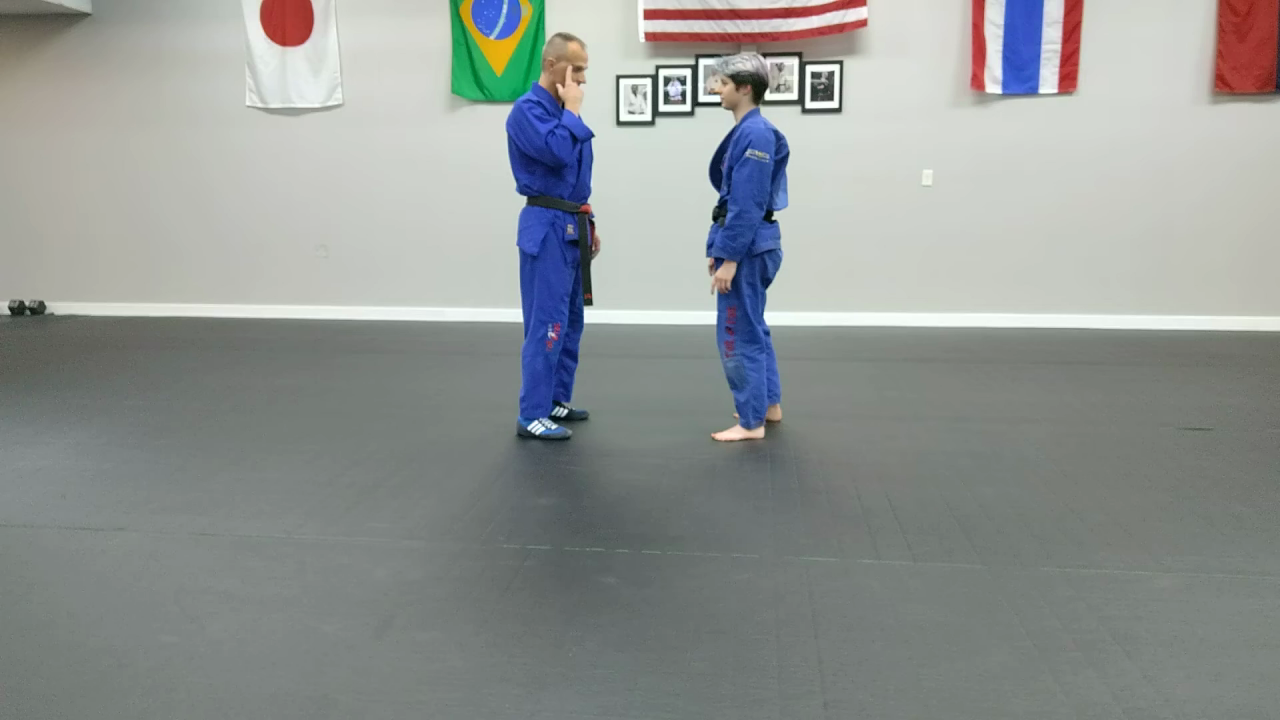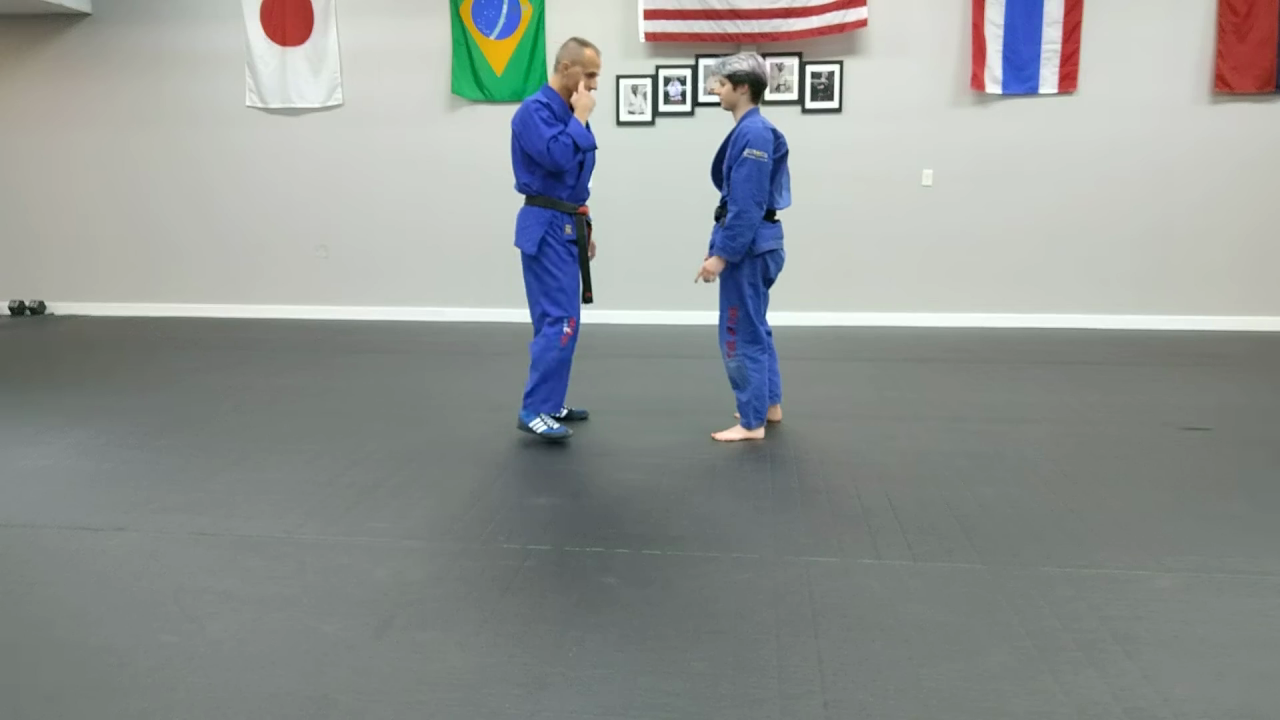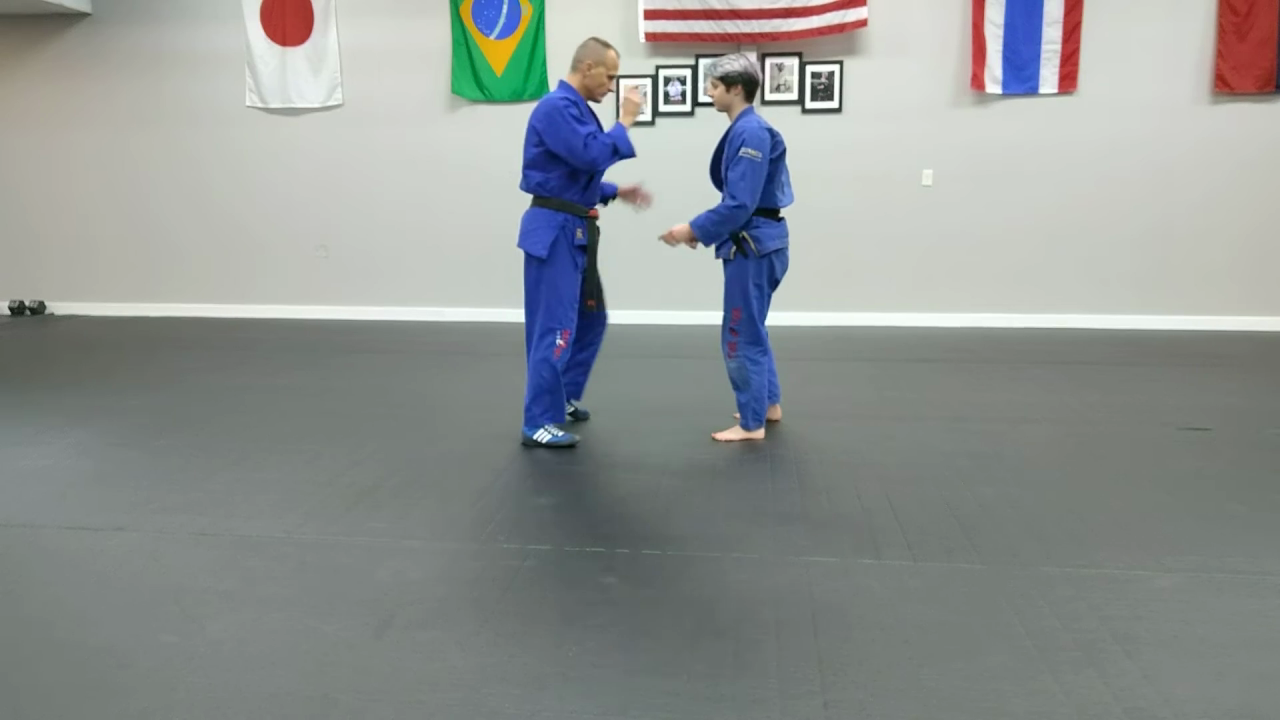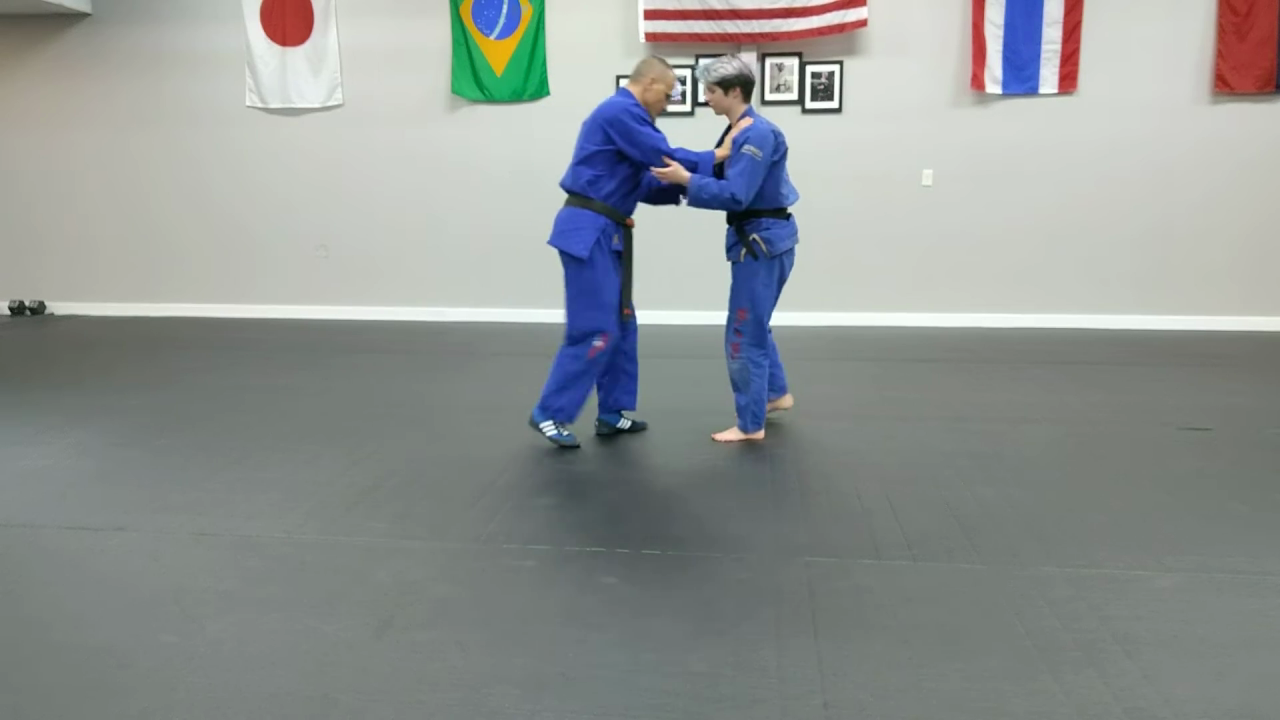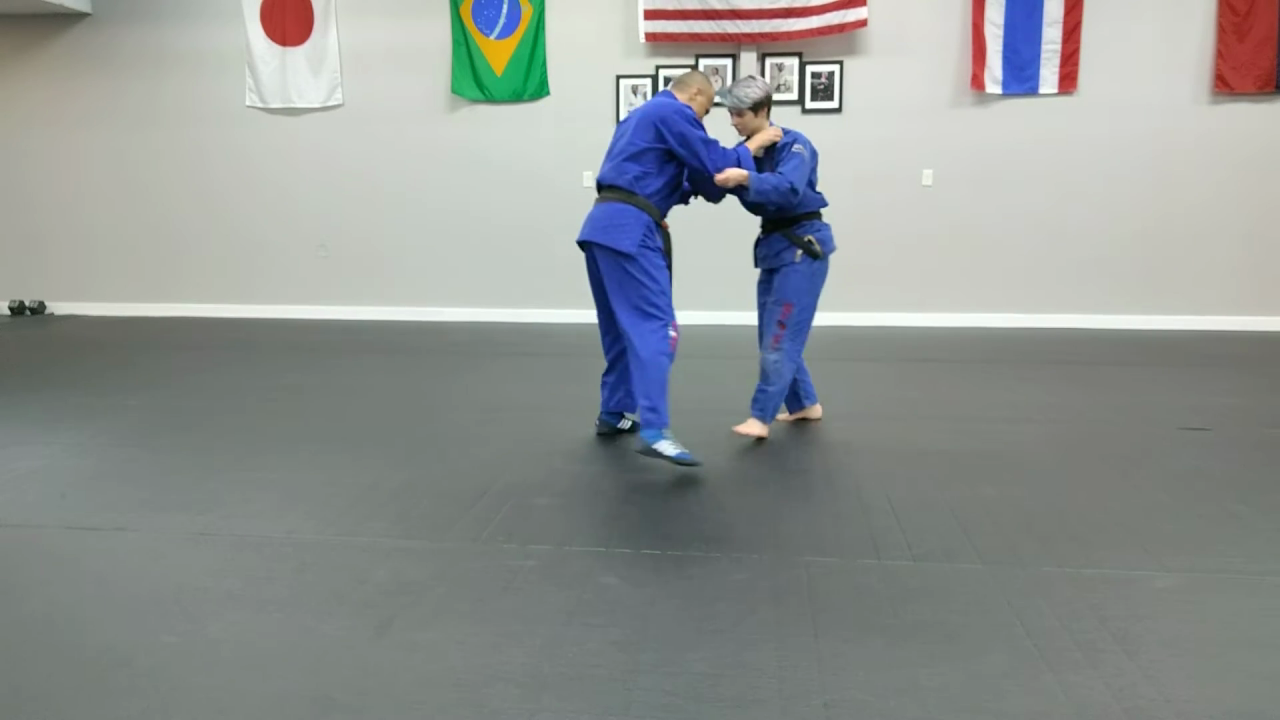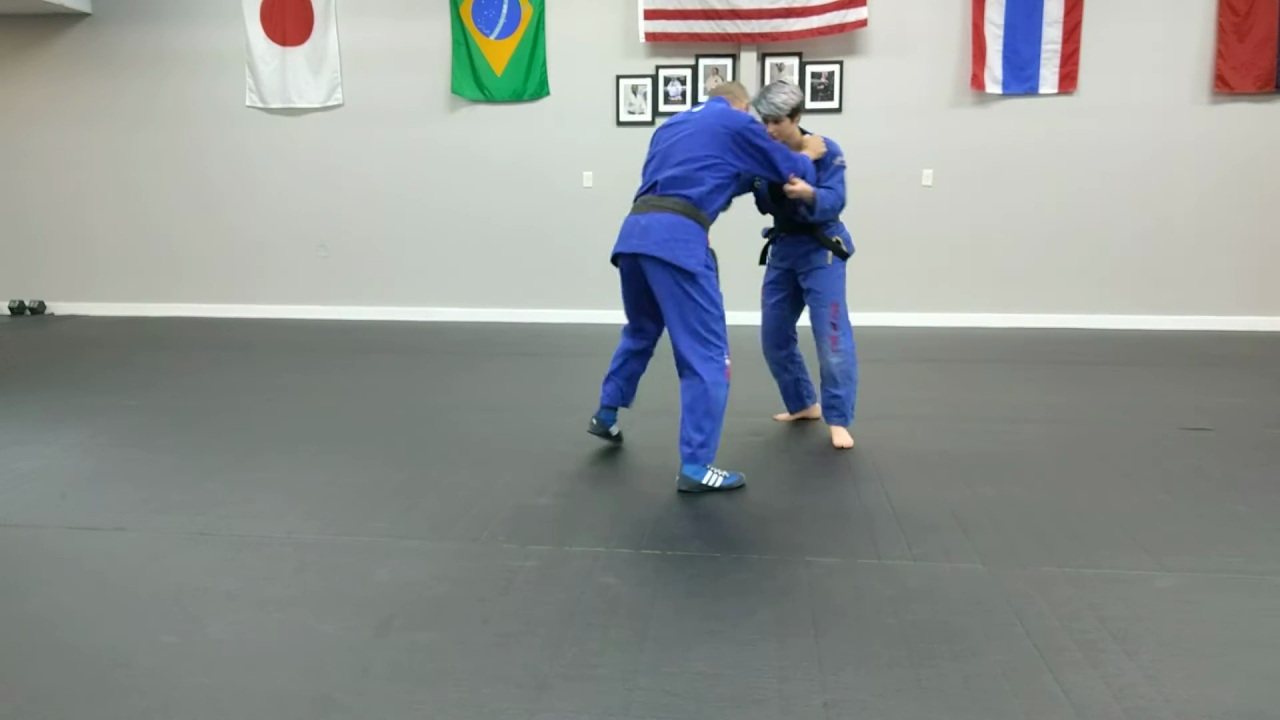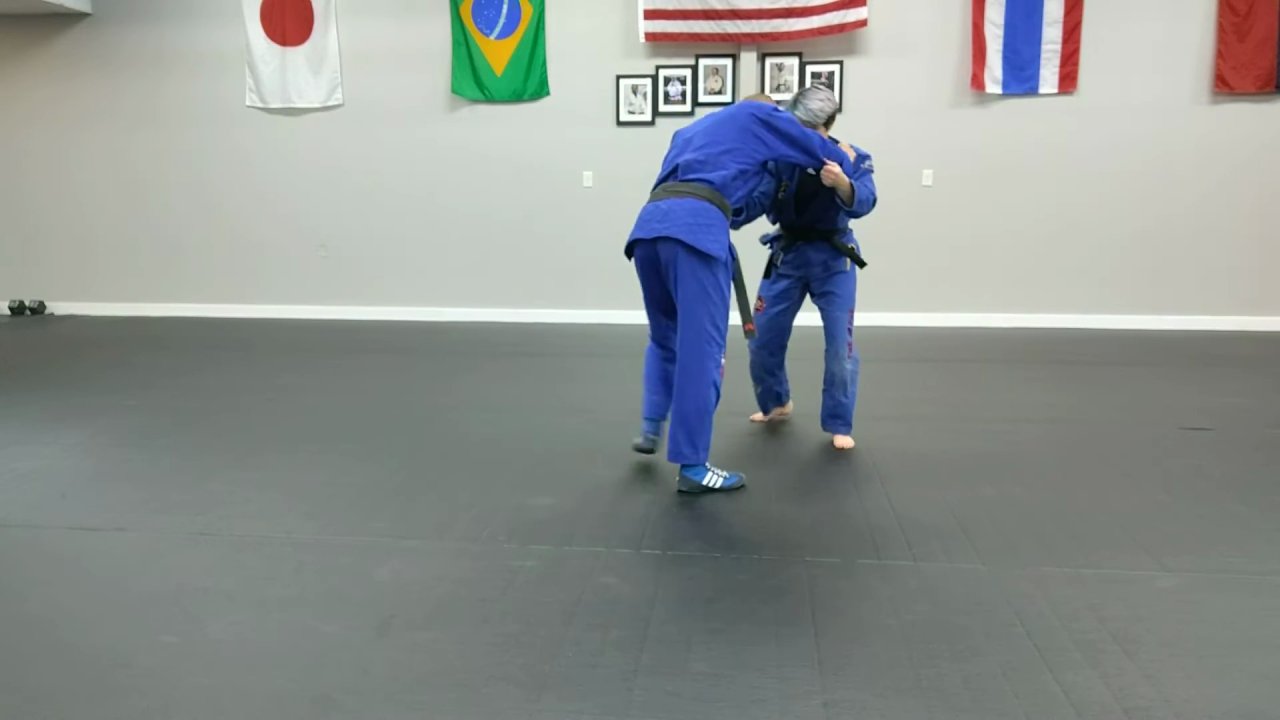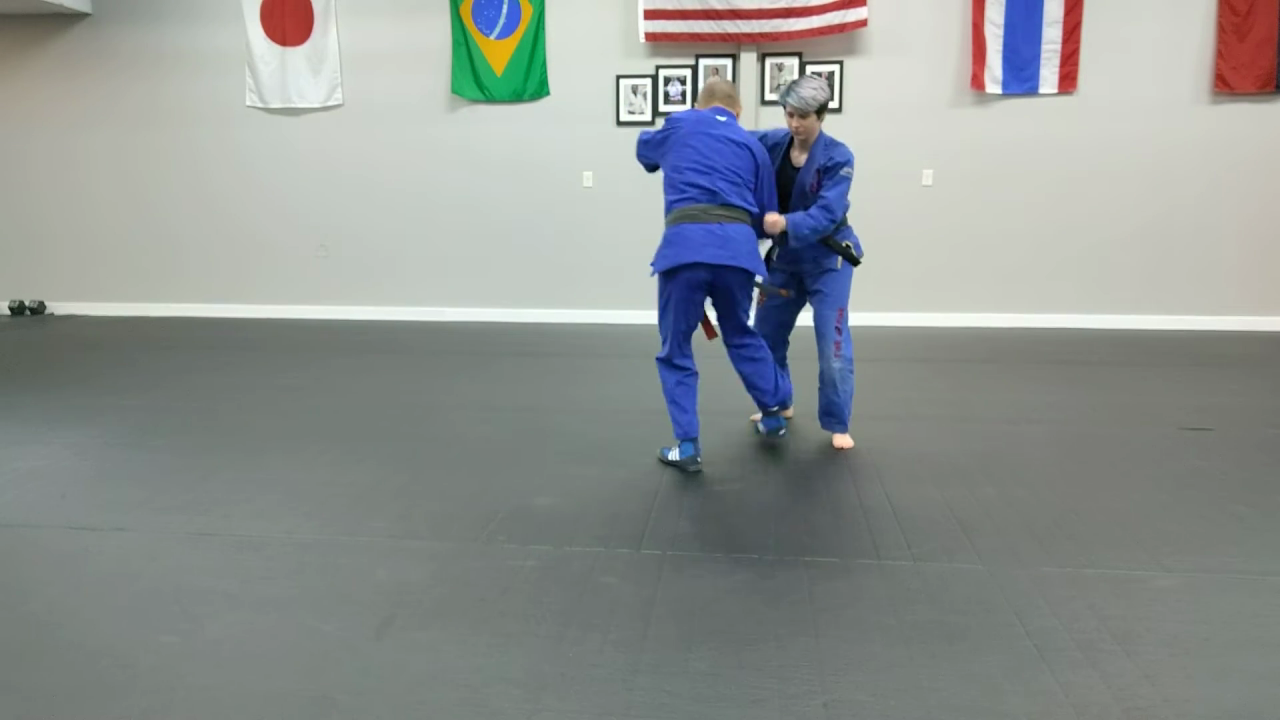
dt=0.4s
person 1, frame 1
left shoulder: (560, 110)
right shoulder: (528, 109)
right elbow: (558, 154)
left wrist: (587, 224)
right wrist: (572, 110)
left hip: (569, 226)
right hip: (548, 227)
left knee: (569, 321)
right knee: (547, 323)
left ankle: (554, 400)
right ankle: (532, 416)
person 1, frame 2
left shoulder: (567, 112)
right shoulder: (535, 110)
right elbow: (557, 159)
left wrist: (584, 226)
right wrist: (581, 119)
left hip: (565, 226)
right hip: (546, 227)
left knee: (563, 319)
right knee: (558, 319)
left ankle: (551, 402)
right ankle: (534, 412)
person 1, frame 3
left shoulder: (572, 108)
right shoulder: (557, 107)
right elbow: (591, 155)
left wrist: (615, 192)
right wrist: (625, 123)
left hip: (571, 231)
right hip: (554, 231)
left knee: (590, 317)
right knee: (553, 327)
left ankle: (560, 395)
right ankle: (538, 423)
person 1, frame 4
left shoulder: (618, 115)
right shoulder: (622, 112)
left elbow: (637, 185)
right elbow: (665, 160)
left wrist: (682, 187)
right wrist: (721, 152)
left hip: (597, 233)
right hip: (589, 233)
left knee: (618, 325)
right knee: (595, 332)
left ankle: (611, 414)
right ankle: (548, 414)
person 1, frame 5
left shoulder: (641, 115)
right shoulder: (674, 113)
right elbow: (714, 165)
left wrist: (693, 189)
right wrist: (753, 144)
left hip: (603, 225)
right hip: (627, 229)
left knee: (620, 327)
right knee: (655, 328)
left ankle: (613, 414)
right ankle: (654, 432)
person 1, frame 6
left shoulder: (671, 126)
right shoulder: (738, 123)
right elbow: (787, 171)
left wrist: (733, 179)
right wrist: (808, 154)
left hip: (635, 232)
right hip: (679, 239)
left knee: (641, 331)
right knee: (707, 355)
left ankle: (606, 413)
right ankle: (695, 467)
person 1, frame 7
left shoulder: (692, 129)
right shoulder: (756, 114)
right elbow: (814, 147)
left wrist: (754, 204)
right wrist: (842, 160)
left hip: (650, 221)
right hip: (697, 228)
left knee: (666, 337)
right knee: (701, 351)
left ankle: (652, 428)
right ankle: (691, 466)
person 1, frame 8
left shoulder: (681, 123)
right shoulder: (753, 146)
left elbow: (646, 150)
right elbow: (765, 215)
left hip: (687, 243)
right hip: (738, 246)
left knee: (674, 353)
right knee: (741, 336)
left ankle: (685, 446)
right ankle: (774, 414)
person 2, frame 1
left shoulder: (755, 135)
right shoulder: (747, 131)
left elbow: (747, 205)
left wrist: (729, 258)
right wrist: (720, 249)
left hip: (745, 245)
right hip: (744, 242)
left knee: (738, 332)
right knee: (752, 327)
left ankle: (751, 422)
right ankle: (769, 404)
person 2, frame 2
left shoulder: (754, 134)
right shoulder: (750, 131)
left elbow: (748, 206)
left wrist: (720, 254)
right wrist: (722, 247)
left hip: (747, 245)
right hip: (751, 243)
left knee: (740, 332)
right knee: (753, 327)
left ankle: (752, 422)
right ankle: (769, 404)
person 2, frame 3
left shoulder: (750, 133)
right shoulder: (746, 130)
left elbow: (741, 203)
left wrist: (693, 228)
right wrist: (701, 227)
left hip: (753, 241)
right hip: (758, 239)
left knee: (741, 332)
right knee: (751, 327)
left ankle: (752, 423)
right ankle: (768, 403)
person 2, frame 4
left shoulder: (758, 134)
right shoulder: (739, 131)
left elbow: (733, 194)
right elbow: (721, 182)
left wrist: (686, 179)
right wrist: (680, 176)
left hip: (763, 241)
right hip: (755, 239)
left knee: (742, 332)
right knee: (751, 323)
left ankle: (751, 424)
right ankle: (776, 392)
person 2, frame 5
left shoulder: (793, 144)
left elbow: (788, 187)
right elbow: (732, 187)
left wrist: (745, 179)
left hip: (805, 246)
right hip: (774, 245)
left knee: (780, 333)
right knee: (771, 333)
left ankle: (762, 417)
right ankle: (806, 403)
person 2, frame 6
left shoulder: (826, 151)
left elbow: (834, 200)
left wrist: (809, 194)
left hip: (822, 249)
right hip: (783, 247)
left knee: (831, 338)
right knee: (775, 337)
left ankle: (838, 421)
right ankle: (804, 404)
person 2, frame 7
left shoulder: (851, 159)
right shoulder: (781, 157)
left elbow: (863, 203)
right elbow: (756, 200)
left wrist: (843, 185)
left hip: (832, 257)
right hip: (787, 255)
left knee: (840, 344)
right knee: (765, 341)
left ankle: (839, 424)
right ankle: (775, 403)
person 2, frame 8
left shoulder: (838, 157)
right shoulder: (773, 144)
left elbow: (829, 214)
left wrist: (785, 224)
left hip: (828, 255)
right hip: (787, 252)
left knee: (832, 341)
right knee: (766, 333)
left ankle: (839, 424)
